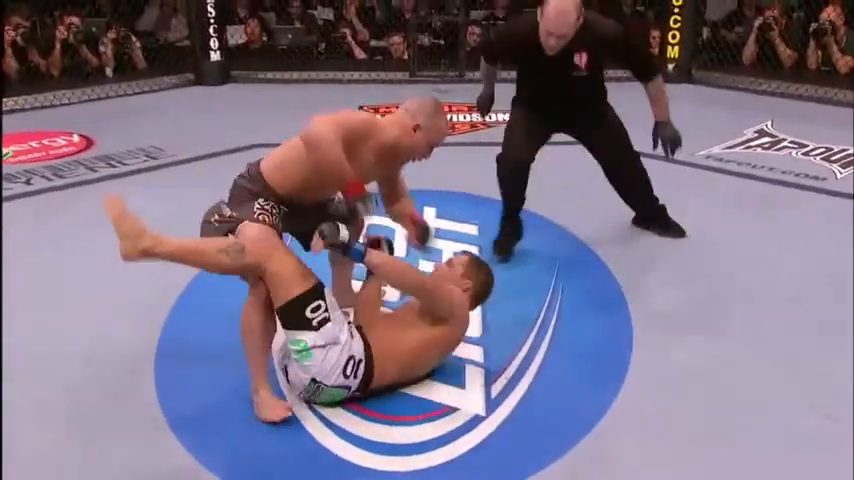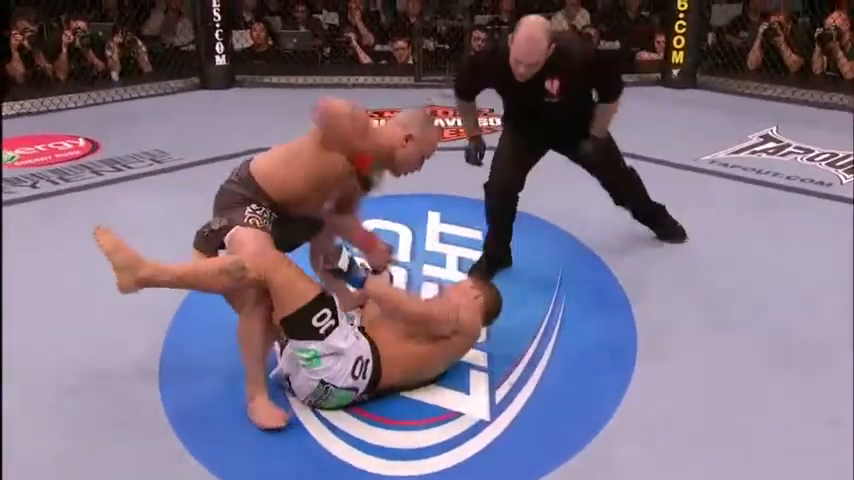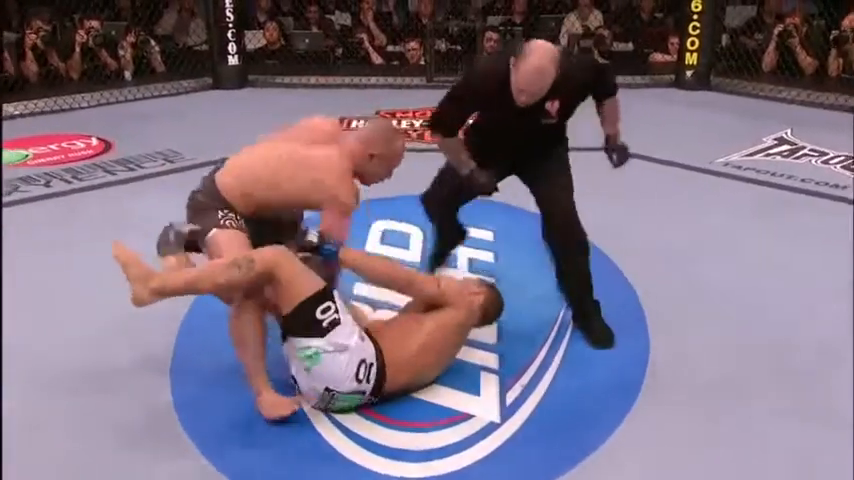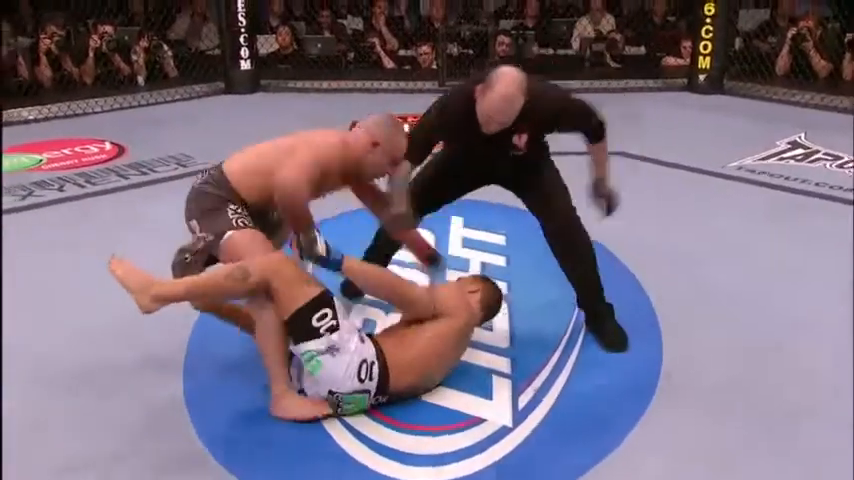
dt=0.2s
person 1, frame 1
left shoulder: (453, 309)
right shoulder: (428, 320)
left elbow: (415, 283)
right elbow: (365, 317)
left wrist: (357, 249)
left hip: (331, 364)
right hip: (318, 364)
left knee: (263, 244)
left ankle: (149, 244)
person 1, frame 2
left shoulder: (462, 321)
right shoulder: (424, 327)
left elbow: (408, 310)
right elbow: (371, 320)
left wrist: (354, 274)
left hip: (342, 368)
right hip: (317, 373)
left knee: (270, 264)
left ankle: (145, 272)
person 1, frame 3
left shoulder: (460, 304)
right shoulder: (438, 326)
left elbow: (397, 276)
right elbow: (369, 325)
left wrist: (330, 249)
left hip: (345, 368)
right hip: (334, 373)
left knee: (280, 256)
left ankle: (158, 284)
person 1, frame 4
left shoulder: (461, 305)
right shoulder: (443, 332)
left elbow: (395, 289)
left wrist: (332, 259)
left hip: (354, 370)
right hip: (346, 383)
left knee: (276, 265)
right knee: (273, 296)
left ankle: (160, 292)
person 2, frame 1
left shoulder: (391, 156)
right shoulder: (361, 128)
left elbow: (396, 200)
right elbow: (315, 135)
left wrist: (415, 222)
right wrist: (354, 190)
right hip: (259, 193)
left knee: (349, 226)
right knee: (264, 286)
left ankle: (345, 305)
right ankle: (261, 392)
person 2, frame 2
left shoulder: (372, 164)
right shoulder: (359, 135)
left elbow: (340, 218)
right elbow: (329, 109)
left wrist: (373, 253)
right wrist: (364, 165)
left hip: (287, 203)
right hip: (246, 198)
right knee: (258, 293)
right ankle: (256, 396)
person 2, frame 3
left shoulder: (326, 127)
right shoulder: (340, 188)
left hip: (240, 194)
right hip: (215, 203)
right knee: (248, 290)
right ankle: (264, 393)
person 2, frame 4
left shoulder: (354, 165)
right shoulder: (332, 147)
left elbow: (386, 210)
right elbow: (288, 185)
left wrist: (423, 249)
right wrist: (307, 231)
left hip: (243, 202)
right hip: (214, 199)
person 3, frame 1
left shoulder: (604, 35)
right shoulder: (518, 32)
left elbow: (648, 71)
right elbow: (490, 52)
left wrist: (663, 122)
right wrist: (488, 91)
left hip: (587, 108)
right hip: (533, 107)
left knee: (623, 160)
right knee: (513, 160)
left ankle: (650, 214)
right ankle: (510, 227)
person 3, frame 2
left shoulder: (575, 55)
right shoulder: (493, 58)
left elbow: (611, 93)
right elbow: (464, 93)
left wrist: (596, 137)
right wrist: (474, 137)
left hip: (578, 124)
right hip: (526, 122)
left knee: (616, 174)
right knee: (505, 184)
left ankle: (655, 218)
right ankle: (496, 253)
person 3, frame 3
left shoulder: (576, 72)
right shoulder: (485, 76)
left elbow: (606, 86)
right elbow: (441, 130)
left wrist: (612, 137)
right wrist: (471, 172)
left hip: (545, 151)
right hip: (487, 146)
left knee: (563, 224)
right knee: (438, 199)
left ankle: (585, 312)
right ankle: (447, 239)
person 3, frame 4
left shoulder: (545, 103)
right shoulder: (457, 103)
left elbow: (595, 129)
right elbow: (403, 159)
left wrist: (601, 180)
left hip: (528, 164)
right hip: (461, 158)
left knee: (564, 229)
right knee: (404, 208)
left ankle: (598, 314)
